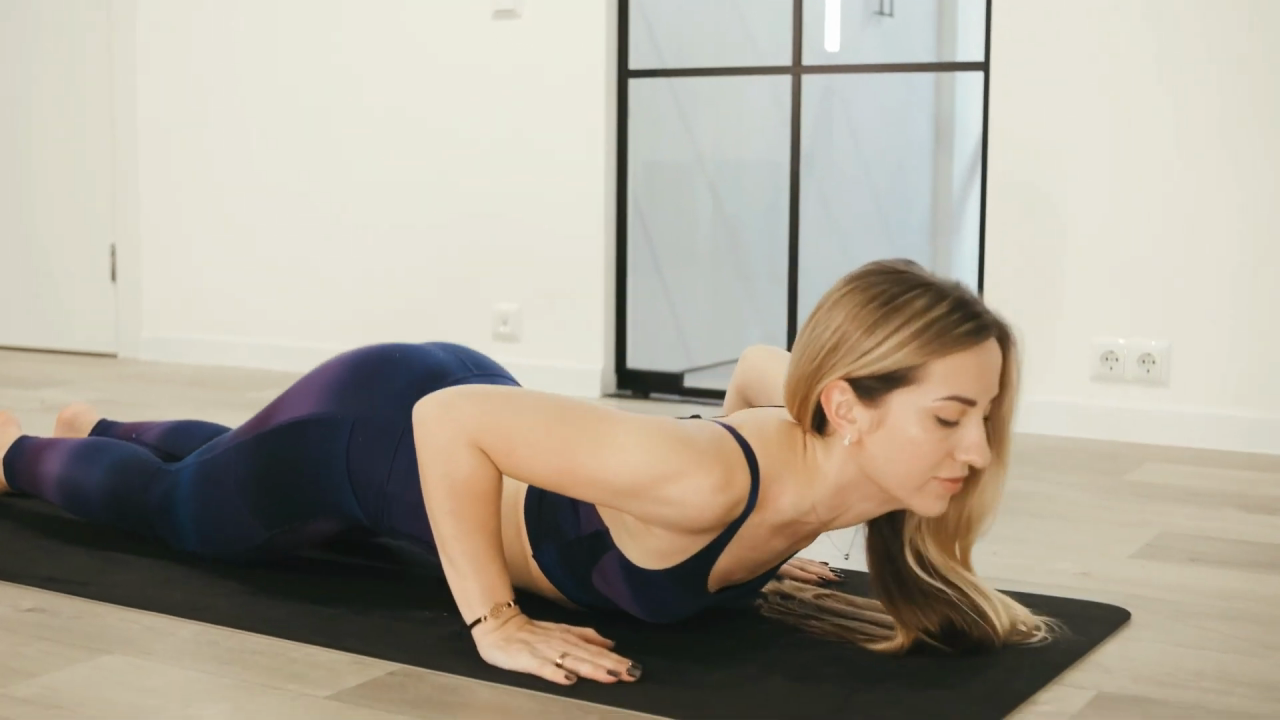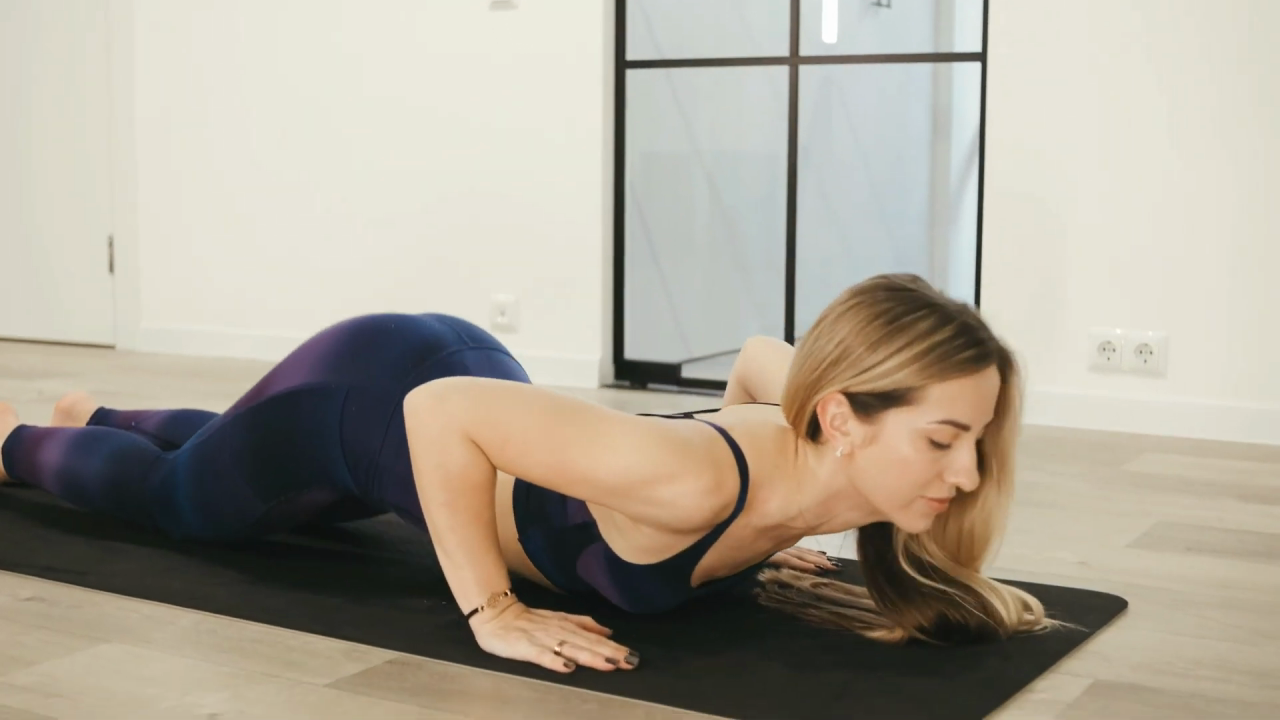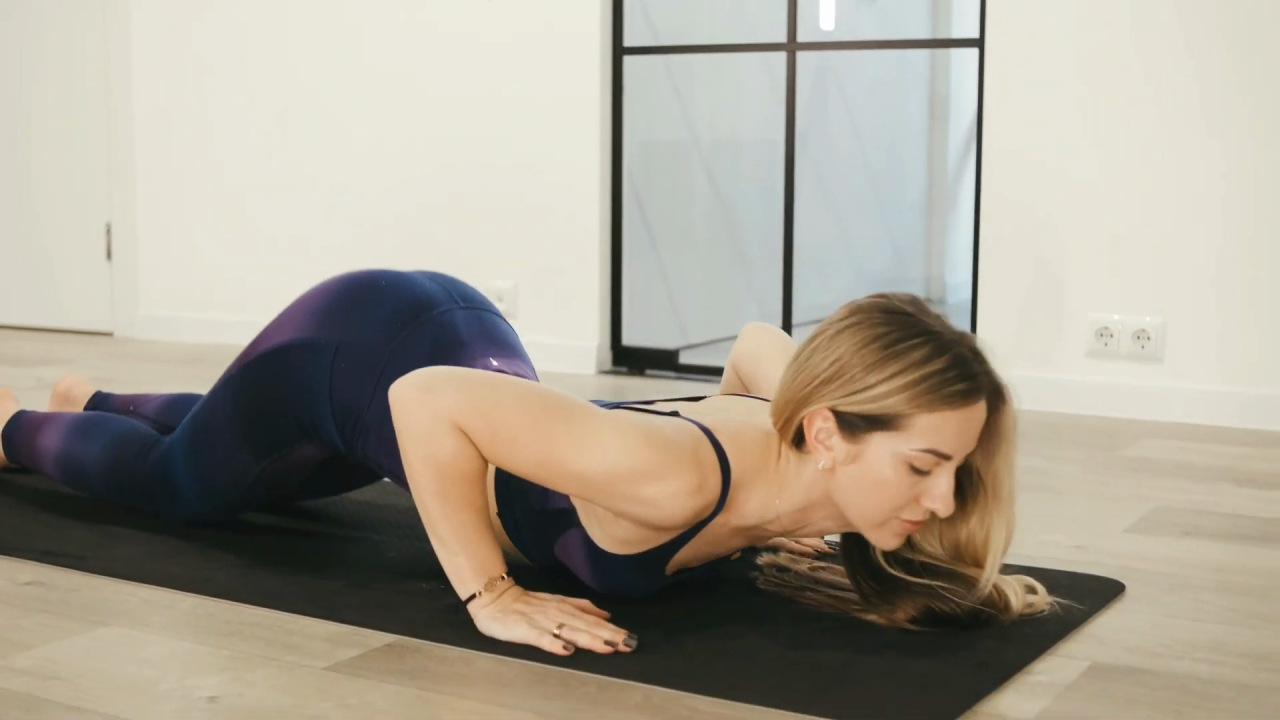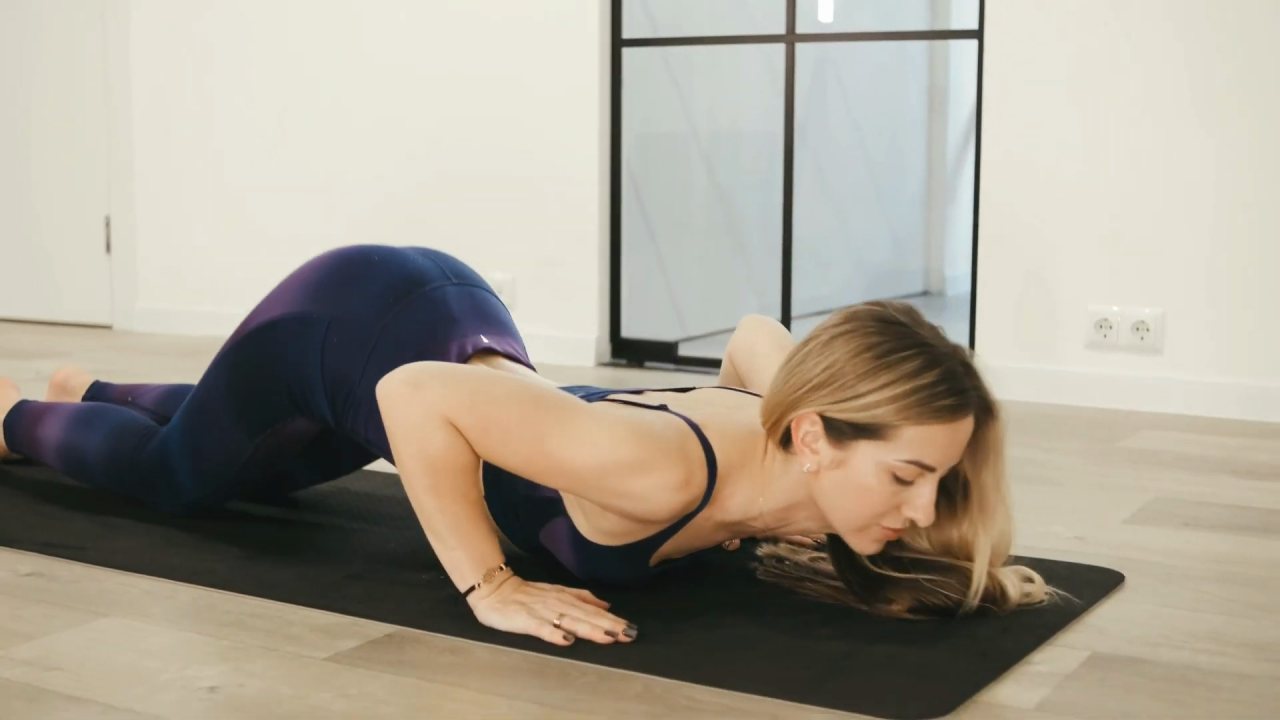
dt=0.1s
person 1, frame 1
left shoulder: (828, 455)
right shoulder: (706, 480)
left elbow: (759, 364)
right elbow: (448, 421)
left wrist: (756, 556)
right wrist: (495, 624)
left hip: (447, 423)
right hip: (368, 431)
left knee: (234, 485)
right knee: (175, 509)
left ankle: (98, 426)
person 1, frame 2
left shoulder: (821, 446)
right shoulder: (700, 480)
left elbow: (761, 354)
right elbow: (441, 411)
left wrist: (752, 548)
right wrist: (494, 613)
left hip: (464, 365)
right hip: (368, 396)
left knee: (220, 476)
right knee: (172, 496)
left ankle: (95, 415)
person 1, frame 3
left shoulder: (796, 446)
right shoulder: (682, 476)
left elbow: (756, 340)
right elbow: (427, 400)
right wrist: (492, 595)
left hip: (448, 335)
right hip: (352, 358)
left knee: (250, 479)
right knee: (172, 485)
left ankle: (92, 399)
person 1, frame 4
left shoulder: (786, 428)
right shoulder: (669, 469)
left elbow: (753, 334)
right elbow: (415, 395)
left wrist: (752, 520)
right wrist: (490, 587)
left hip: (446, 314)
right hip: (347, 331)
left knee: (249, 476)
right knee: (168, 474)
left ankle: (89, 391)
